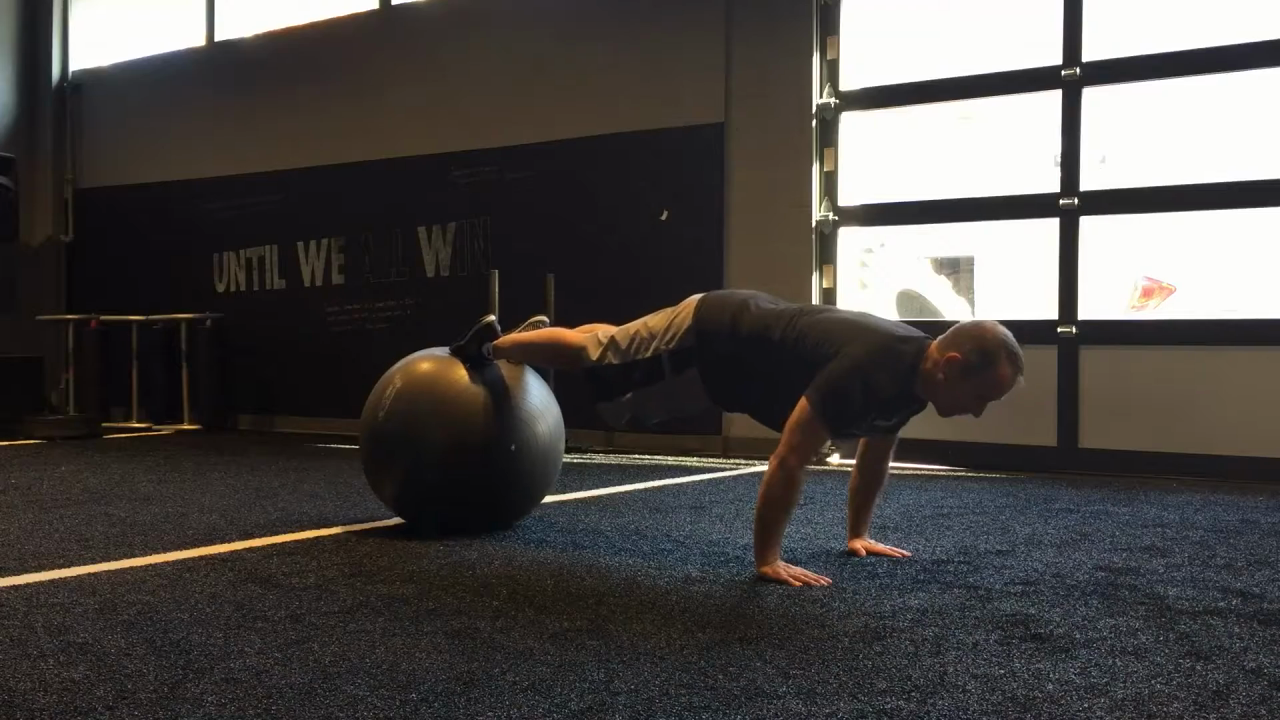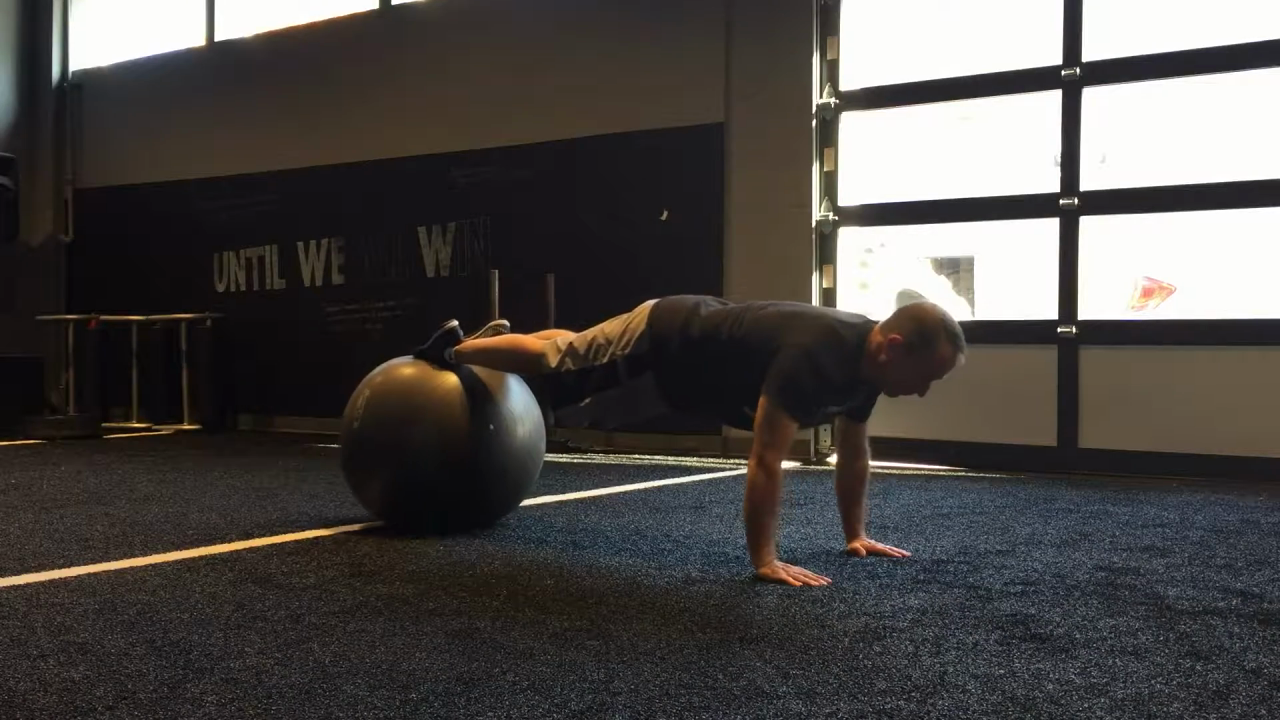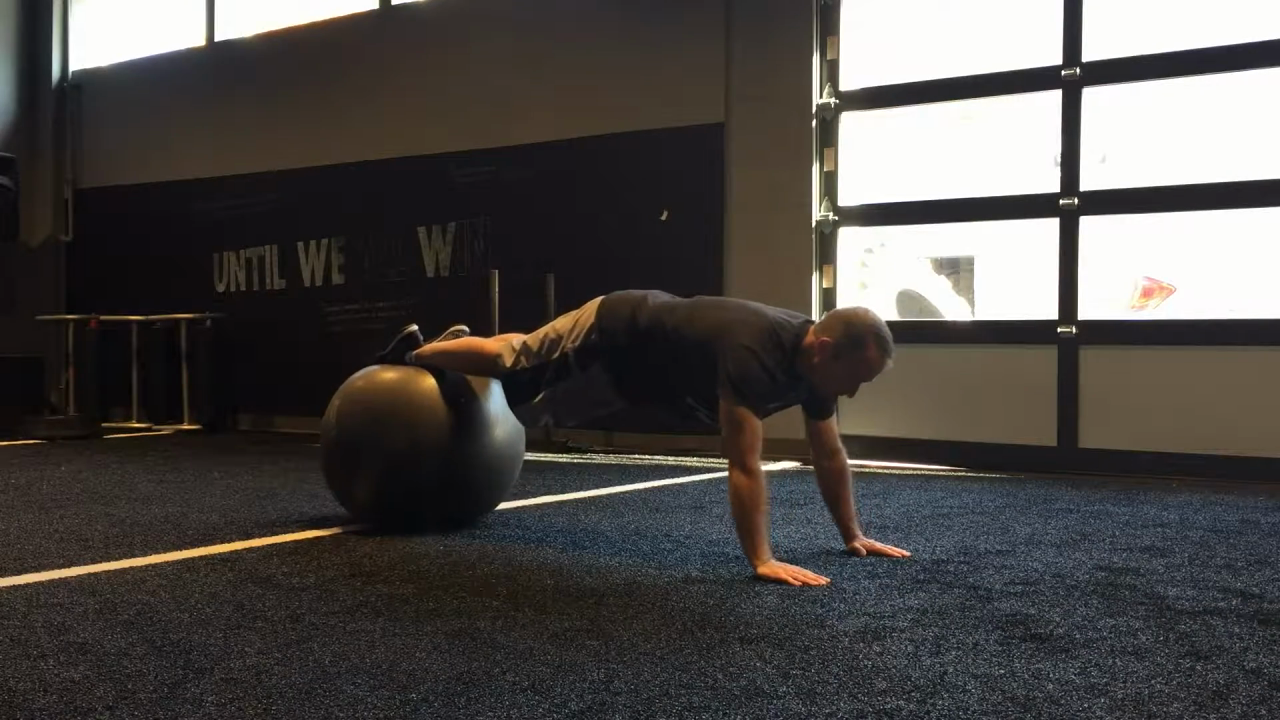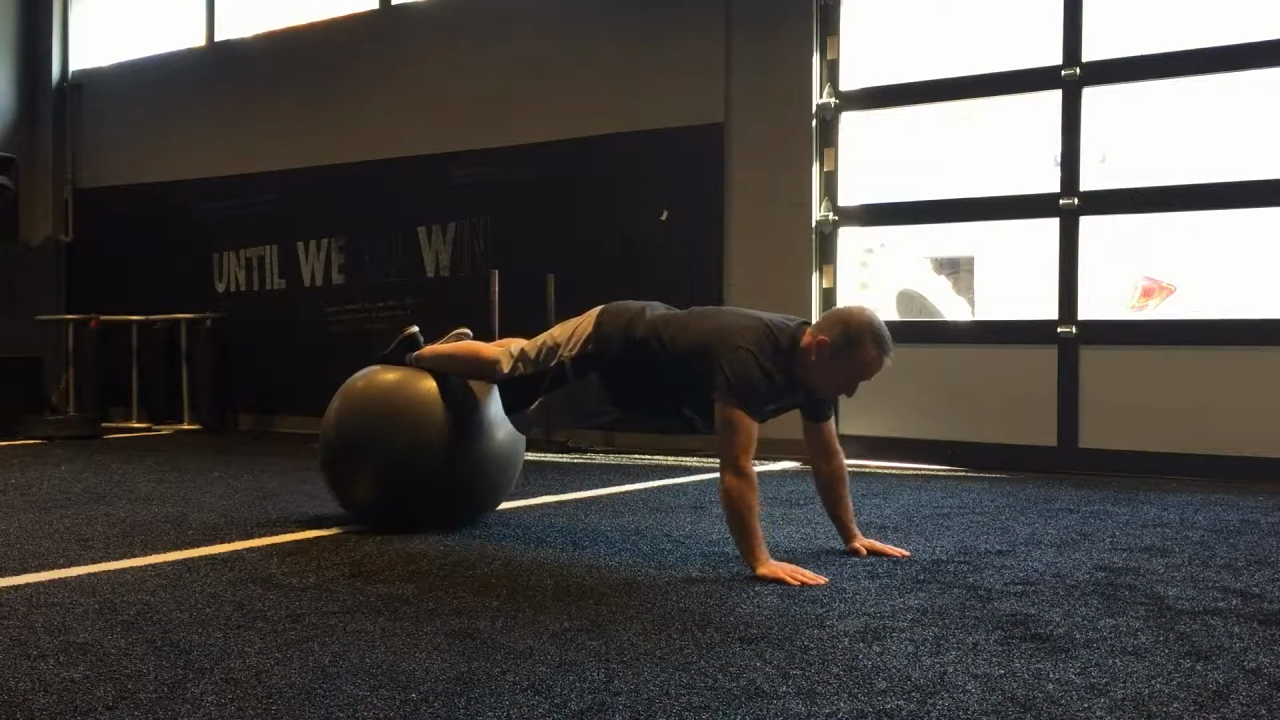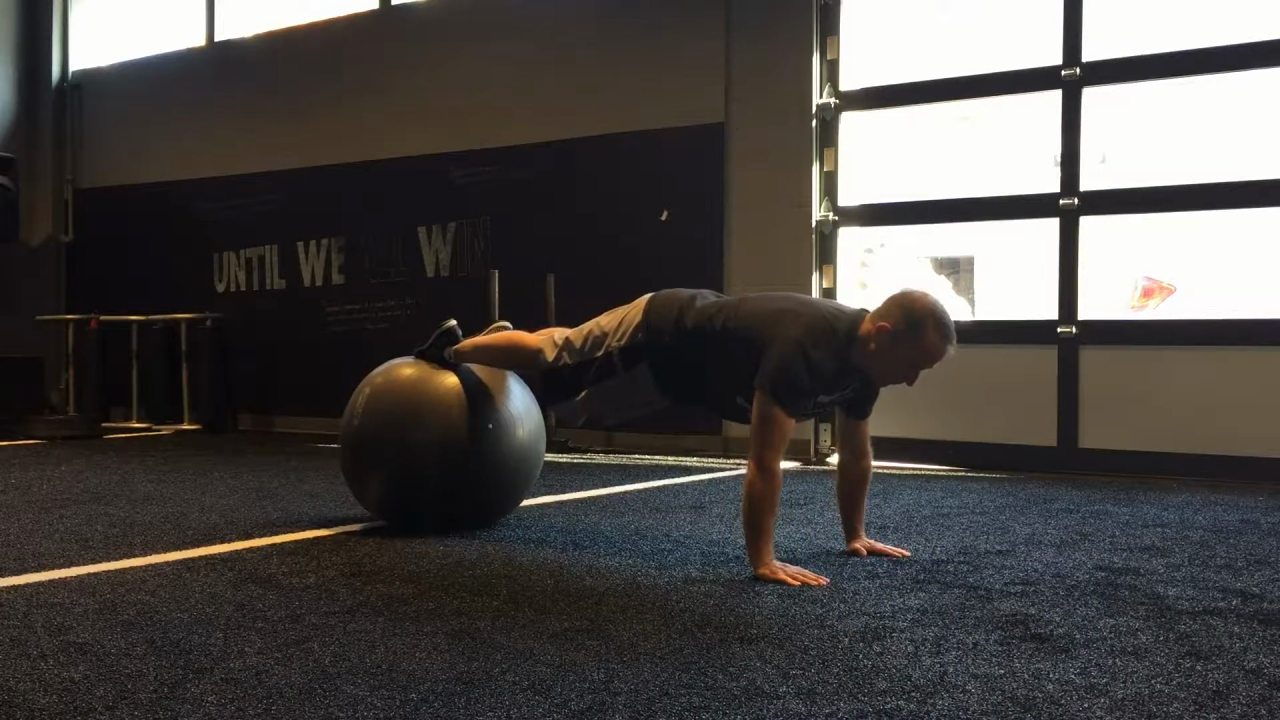
dt=1s
person 1, frame 1
left shoulder: (913, 374)
right shoulder: (869, 369)
left elbow: (875, 451)
right elbow: (788, 461)
left wrist: (858, 533)
right wrist: (767, 560)
left hip: (745, 325)
right hip: (706, 337)
left knee: (612, 343)
right knee: (590, 355)
left ankle: (540, 329)
right ankle: (492, 342)
person 1, frame 2
left shoulder: (867, 362)
right shoulder: (815, 354)
left elbow: (852, 451)
right elbow: (765, 459)
left wrist: (855, 534)
right wrist: (764, 560)
left hip: (698, 331)
right hip: (659, 344)
left knee: (571, 347)
right knee: (551, 364)
left ankle: (495, 335)
right ankle: (454, 346)
person 1, frame 3
left shoulder: (816, 357)
right shoulder: (755, 352)
left elbow: (830, 454)
right elbow: (745, 464)
left wrist: (853, 535)
right wrist: (762, 560)
left hip: (650, 322)
right hip: (609, 338)
left knee: (519, 357)
right knee: (509, 365)
left ankle: (458, 339)
right ankle: (416, 350)
person 1, frame 4
left shoulder: (814, 364)
right shoulder: (751, 356)
left elbow: (826, 455)
right elbow: (735, 466)
left wrist: (851, 534)
right wrist: (759, 560)
left hip: (647, 339)
right hip: (607, 349)
left knee: (522, 361)
right knee: (508, 371)
left ankle: (462, 342)
right ankle: (415, 351)
person 1, frame 5
left shoulder: (863, 358)
right shoulder: (804, 346)
left elbow: (856, 453)
right elbow: (764, 461)
left wrist: (855, 536)
right wrist: (762, 560)
left hip: (689, 343)
right hip: (655, 337)
left knee: (561, 356)
right knee: (548, 358)
left ankle: (501, 333)
right ankle: (453, 346)
